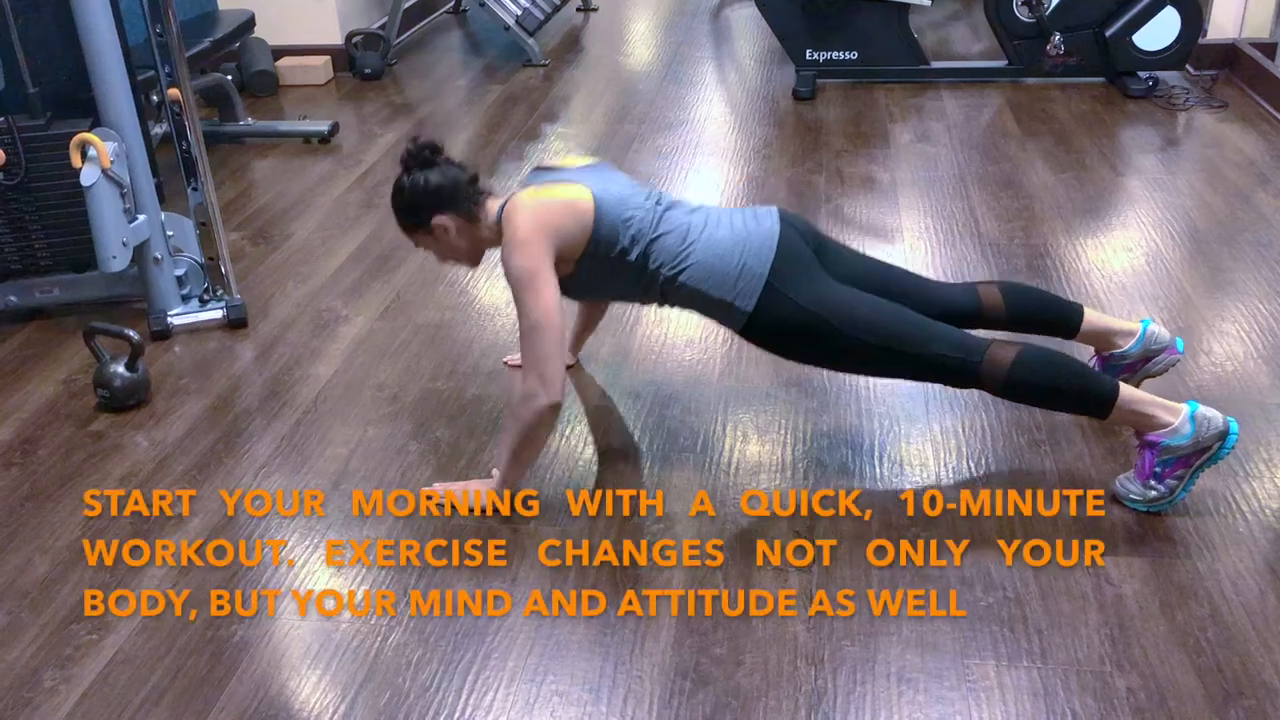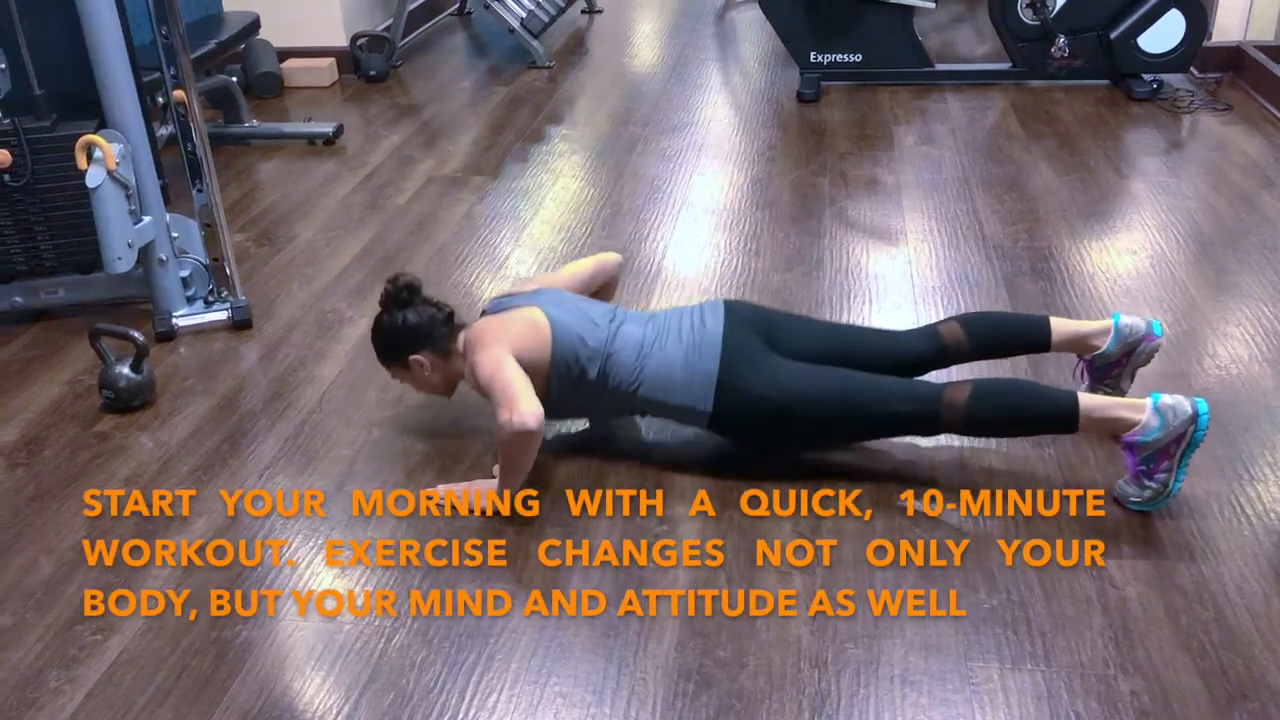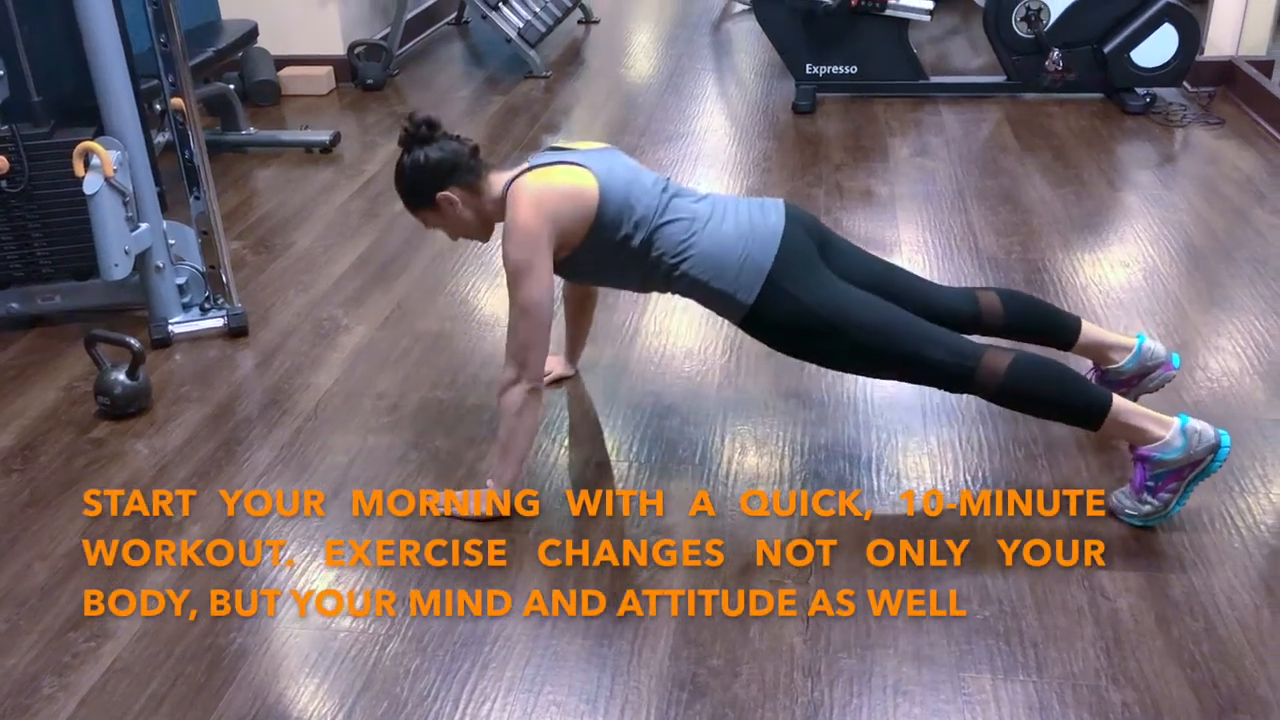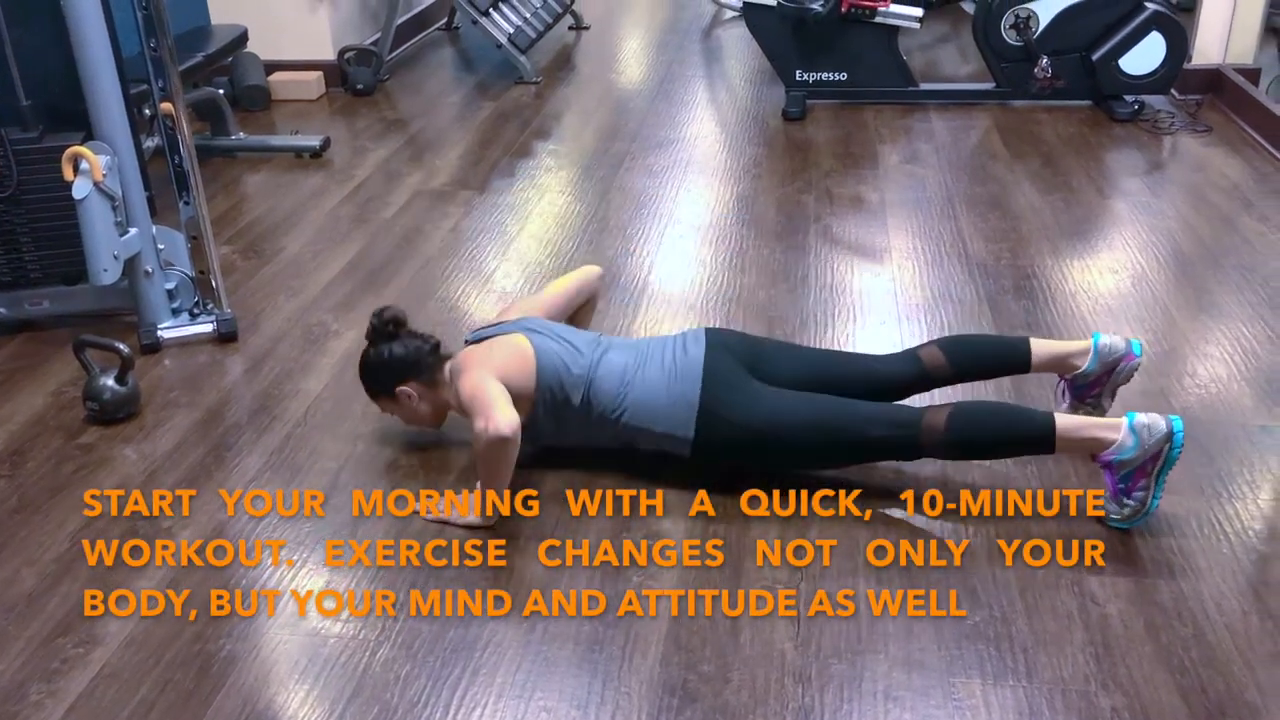
dt=0.7s
person 1, frame 1
left shoulder: (521, 231)
right shoulder: (548, 179)
left elbow: (541, 395)
left wrist: (500, 487)
right wrist: (573, 347)
left hip: (757, 291)
right hip: (766, 236)
left knee: (953, 356)
right knee: (951, 305)
left ankle: (1176, 426)
right ankle: (1128, 337)
person 1, frame 2
left shoulder: (484, 349)
right shoulder: (510, 303)
left elbow: (525, 422)
right elbow: (610, 260)
left wrist: (504, 491)
left hip: (727, 387)
right hip: (724, 325)
left knee: (918, 405)
right knee: (912, 348)
left ankle: (1148, 421)
right ankle: (1108, 335)
person 1, frame 3
left shoulder: (524, 218)
right shoulder: (549, 164)
left elbow: (521, 381)
left wrist: (498, 496)
right wrist: (570, 358)
left hip: (759, 282)
right hip: (772, 229)
left knee: (950, 361)
right knee: (949, 309)
left ankle: (1171, 441)
right ankle: (1125, 353)
person 1, frame 4
left shoulder: (472, 377)
right shoulder: (506, 327)
left elbow: (500, 429)
right elbow: (591, 273)
left wrist: (488, 505)
left hip: (710, 417)
right hip: (705, 354)
left knee: (900, 431)
right knee: (893, 373)
left ankle: (1124, 439)
right ankle: (1087, 354)
